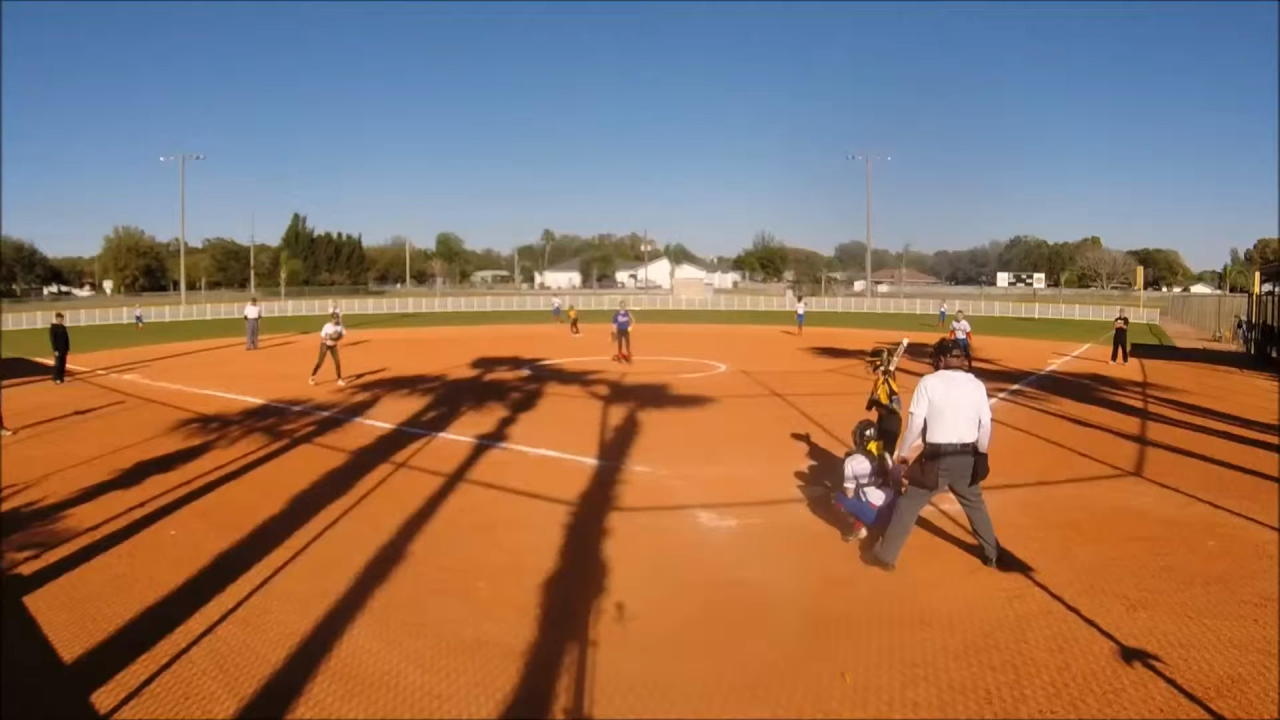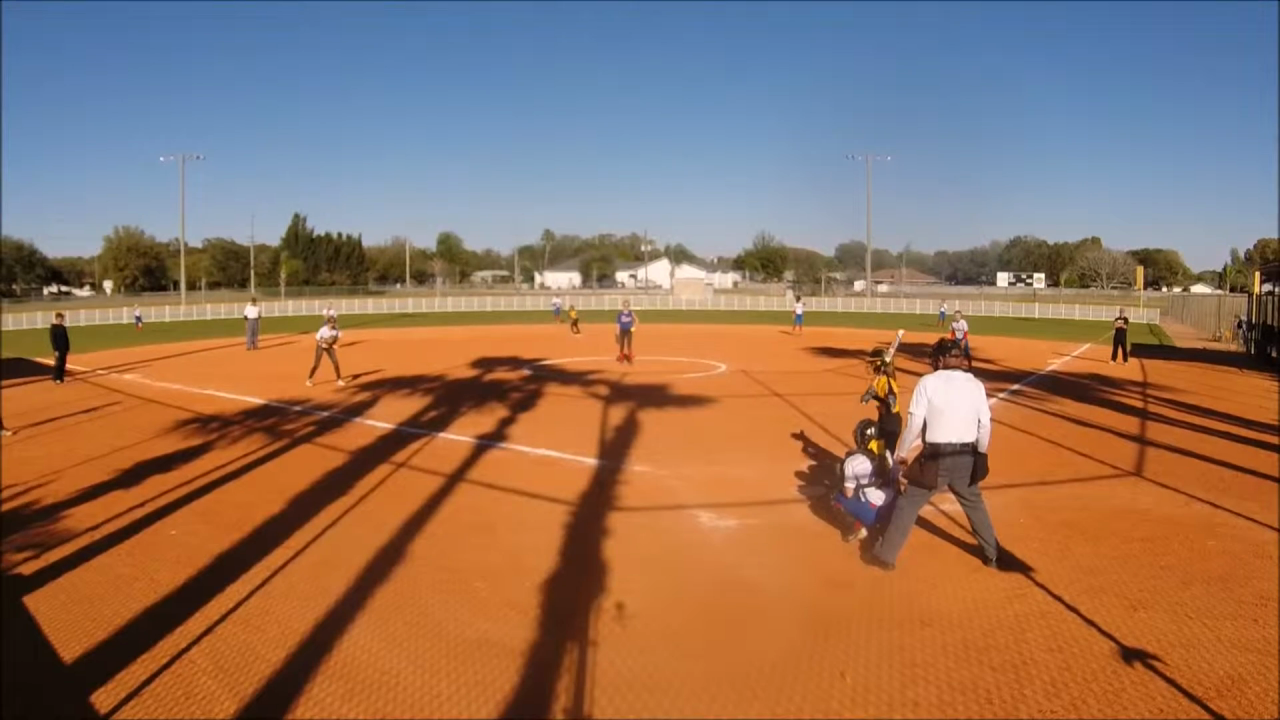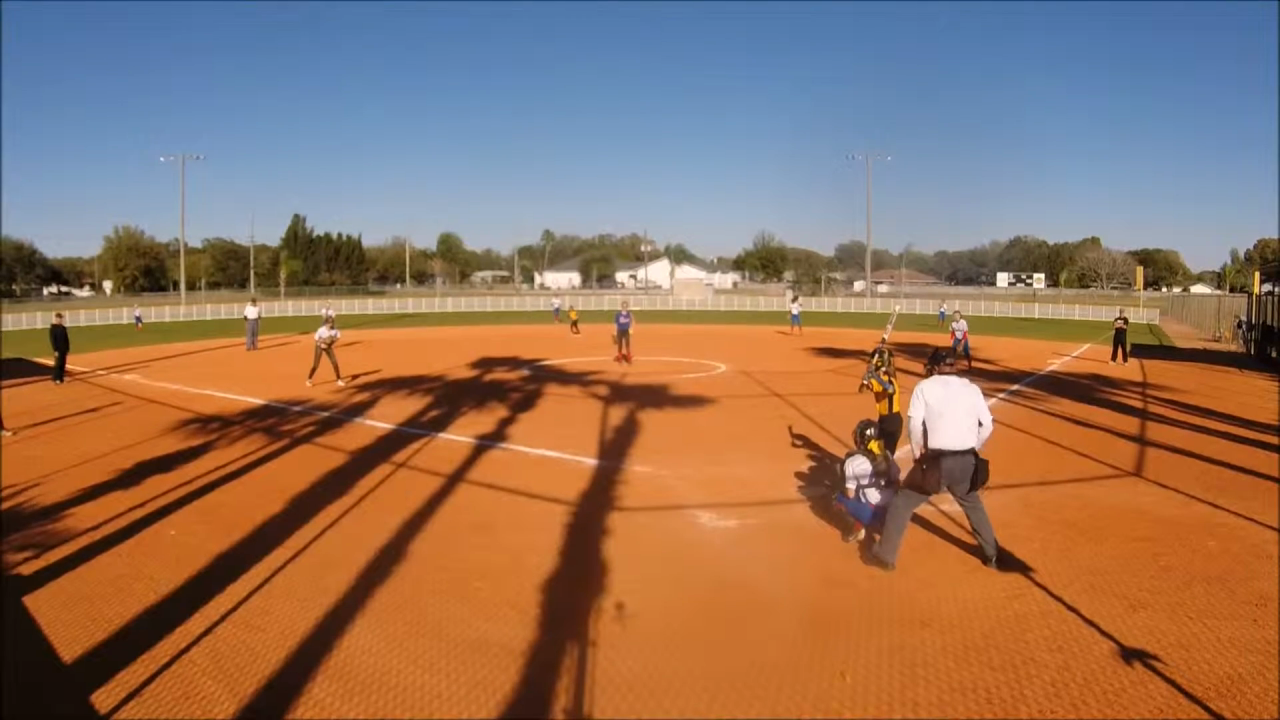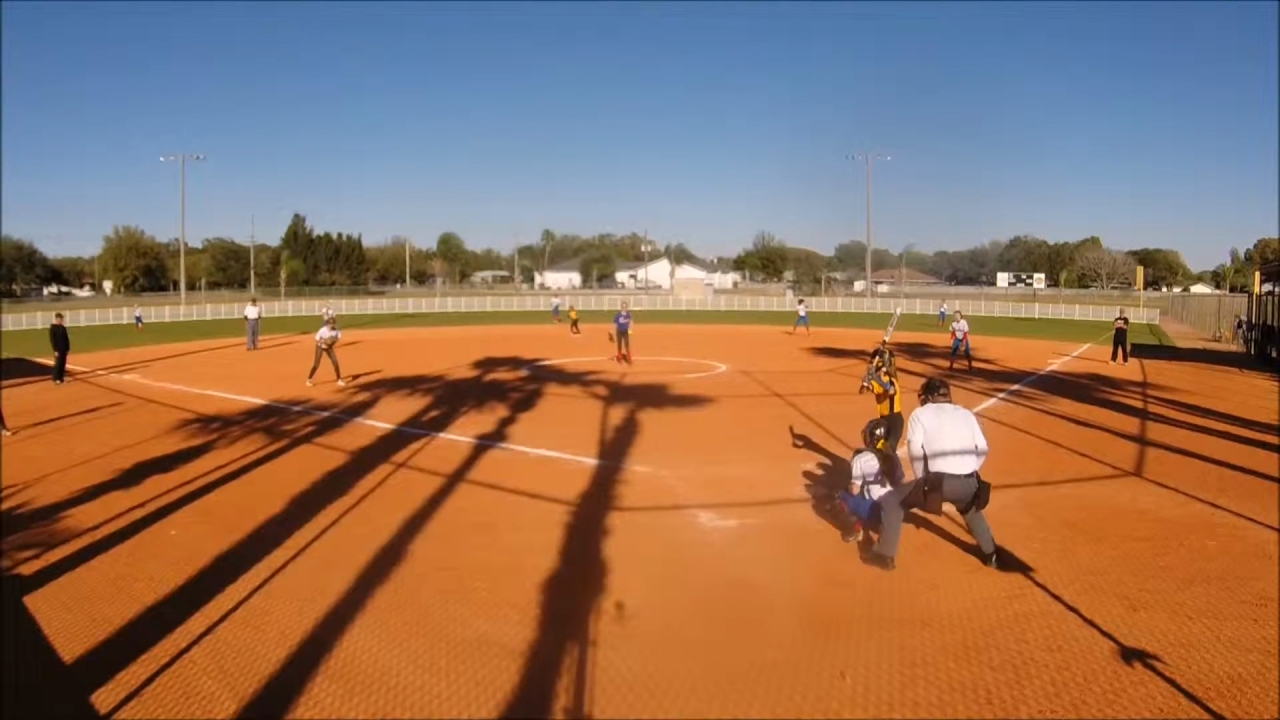
dt=0.5s
person 1, frame 1
left shoulder: (929, 382)
right shoulder: (977, 385)
left elbow: (915, 422)
right elbow: (986, 424)
left wrist: (903, 452)
right wrist: (979, 455)
left hip: (937, 456)
right hip: (966, 456)
left knee: (908, 505)
right knee: (975, 504)
left ankle: (885, 555)
right ankle: (993, 554)
person 1, frame 2
left shoulder: (928, 382)
right shoulder: (976, 385)
left elbow: (915, 422)
right elbow: (985, 424)
left wrist: (901, 452)
right wrist: (980, 455)
left hip: (936, 455)
right hip: (966, 456)
left knee: (907, 504)
right knee: (975, 504)
left ankle: (885, 555)
right ankle: (992, 554)
person 1, frame 3
left shoulder: (925, 386)
right shoulder: (972, 389)
left elbow: (915, 424)
right elbow: (987, 425)
left wrist: (917, 452)
left hip: (938, 460)
right hip: (966, 461)
left knee: (901, 503)
right knee: (973, 504)
left ankle: (884, 556)
right ankle: (992, 554)
person 1, frame 4
left shoulder: (921, 413)
right shoulder: (967, 414)
left elbow: (915, 449)
right elbow: (982, 449)
left wrist: (921, 480)
left hip: (939, 481)
right hip: (969, 483)
left knee: (891, 501)
right knee: (970, 507)
left ankle: (884, 555)
right ankle: (990, 554)
